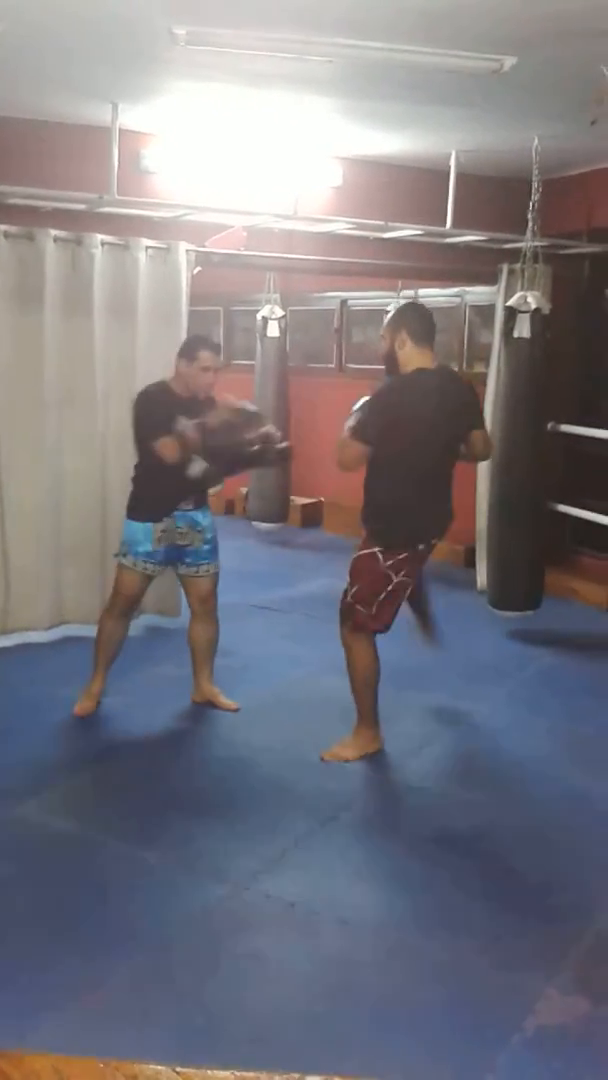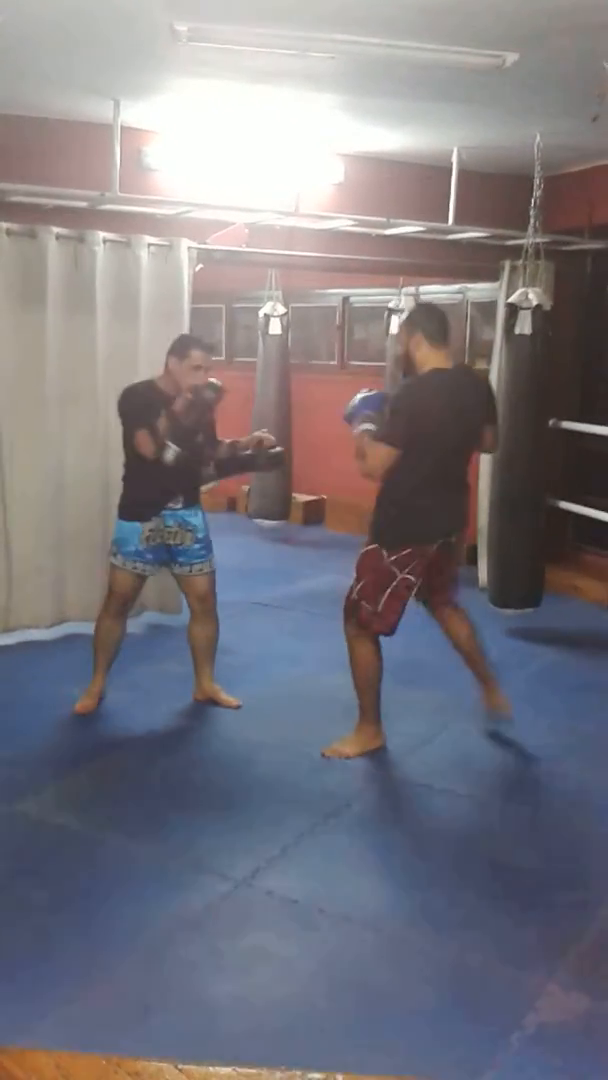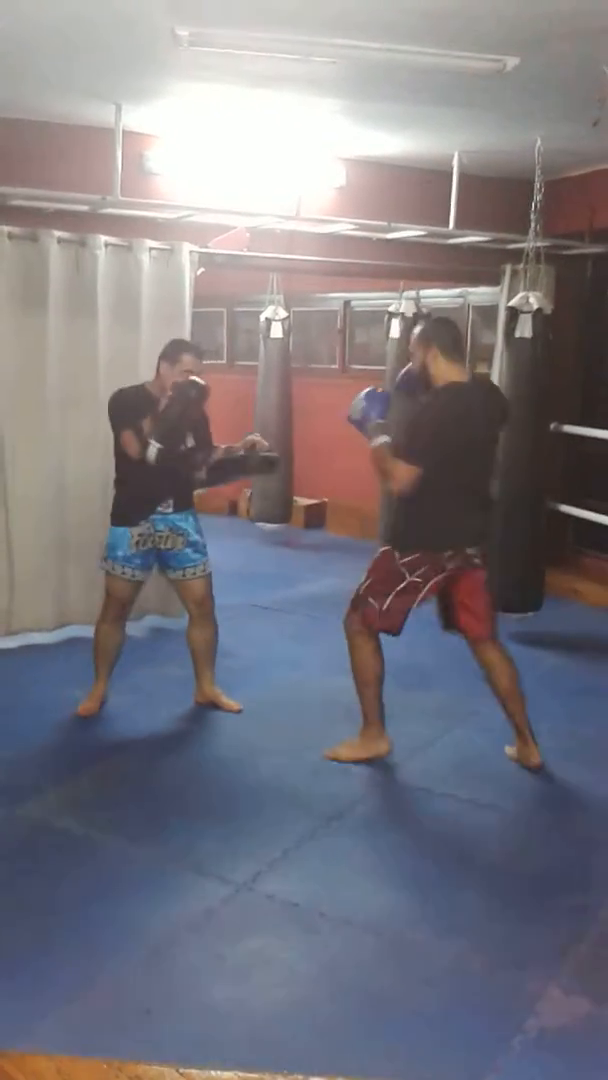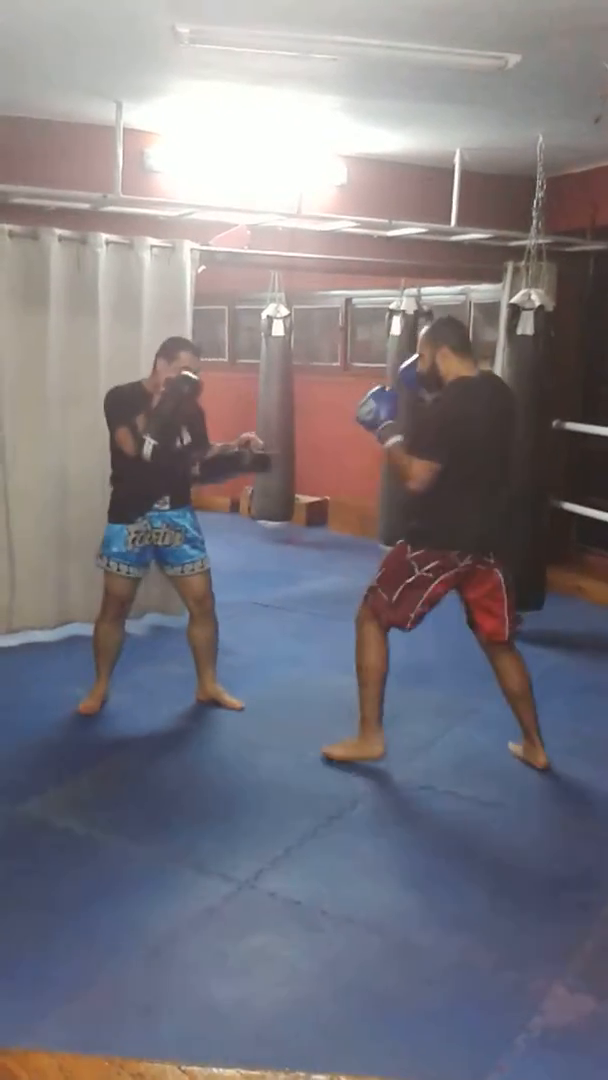
dt=0.1s
person 1, frame 1
left shoulder: (392, 396)
right shoulder: (460, 389)
left elbow: (348, 458)
right elbow: (480, 450)
left wrist: (357, 421)
left hip: (395, 530)
right hip: (431, 520)
left knee: (355, 627)
right knee: (408, 583)
left ankle: (367, 733)
right ankle: (423, 624)
person 1, frame 2
left shoulder: (413, 395)
right shoulder: (476, 386)
left elbow: (374, 466)
right elbow: (487, 441)
left wrist: (362, 425)
left hip: (405, 530)
right hip: (448, 522)
left knee: (359, 624)
right knee: (444, 605)
left ankle: (369, 730)
right ankle: (492, 694)
person 1, frame 3
left shoulder: (432, 412)
right shoulder: (489, 397)
left elbow: (398, 482)
left wrist: (374, 430)
left hip: (422, 544)
right hip: (469, 540)
left knee: (360, 625)
right knee: (482, 640)
left ankle: (373, 735)
right ankle: (526, 744)
person 1, frame 4
left shoulder: (446, 407)
right shoulder: (497, 391)
left elbow: (416, 479)
left wrist: (385, 428)
left hip: (438, 541)
right hip: (488, 540)
left knee: (370, 619)
right knee: (500, 643)
left ankle: (369, 736)
right ankle: (533, 746)
person 2, frame 1
left shoulder: (206, 404)
right shoulder: (150, 399)
right elbow: (171, 453)
right wrist: (208, 427)
left hip: (195, 517)
right hip: (150, 519)
left knee: (204, 602)
right knee: (123, 603)
left ankle: (204, 686)
right ankle: (96, 686)
person 2, frame 2
left shoulder: (202, 402)
right shoulder: (136, 397)
left elbow: (215, 450)
right elbow: (148, 447)
left wrist: (246, 444)
right wrist: (178, 409)
left hip: (187, 516)
right hip: (141, 518)
left knee: (204, 602)
right knee: (118, 603)
left ankle: (205, 684)
right ankle: (97, 685)
person 2, frame 3
left shoulder: (193, 409)
right shoulder: (126, 400)
left elbow: (206, 457)
right elbow: (135, 449)
left wrist: (239, 448)
right wrist: (164, 408)
left hip: (180, 520)
right hip: (133, 522)
left knee: (202, 606)
right knee: (115, 609)
left ankle: (206, 687)
right ankle: (99, 689)
person 2, frame 4
left shoulder: (188, 406)
right shoulder: (121, 398)
left elbow: (202, 455)
right elbow: (130, 445)
left wrist: (235, 446)
right wrist: (158, 403)
left hip: (177, 517)
right hip: (129, 520)
left knee: (202, 602)
right knee: (114, 607)
left ankle: (208, 685)
right ankle: (100, 687)
